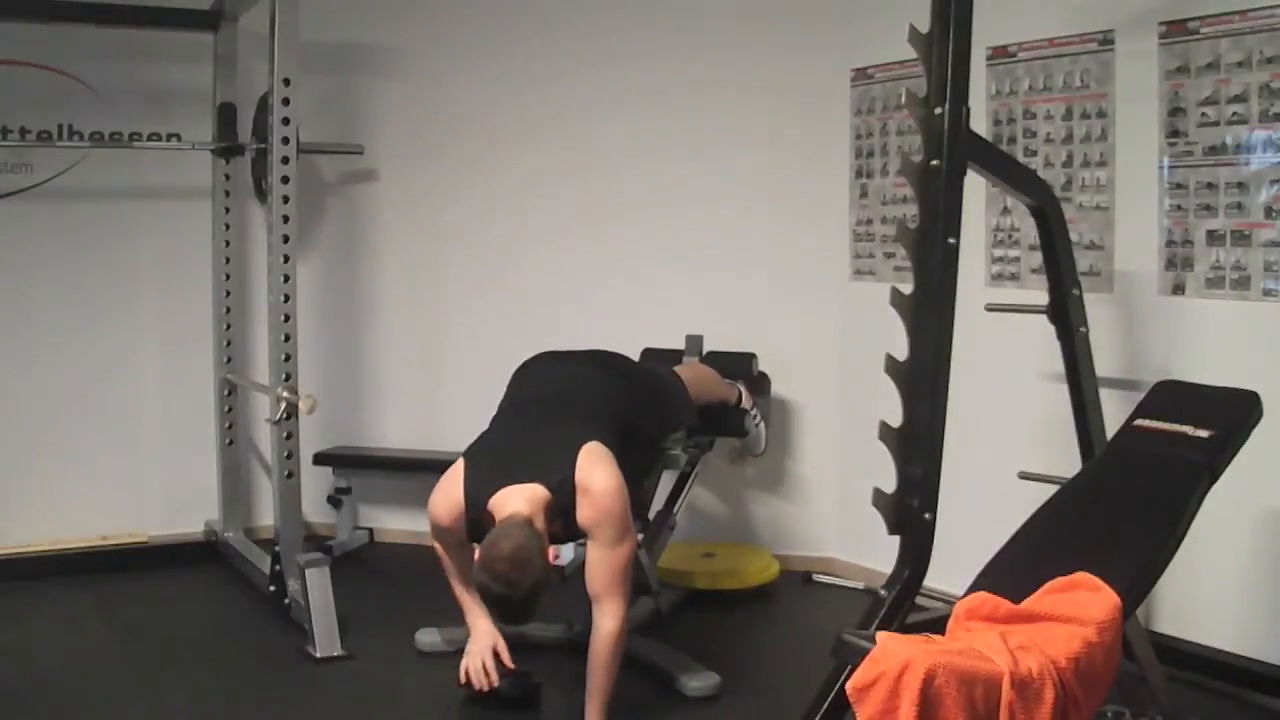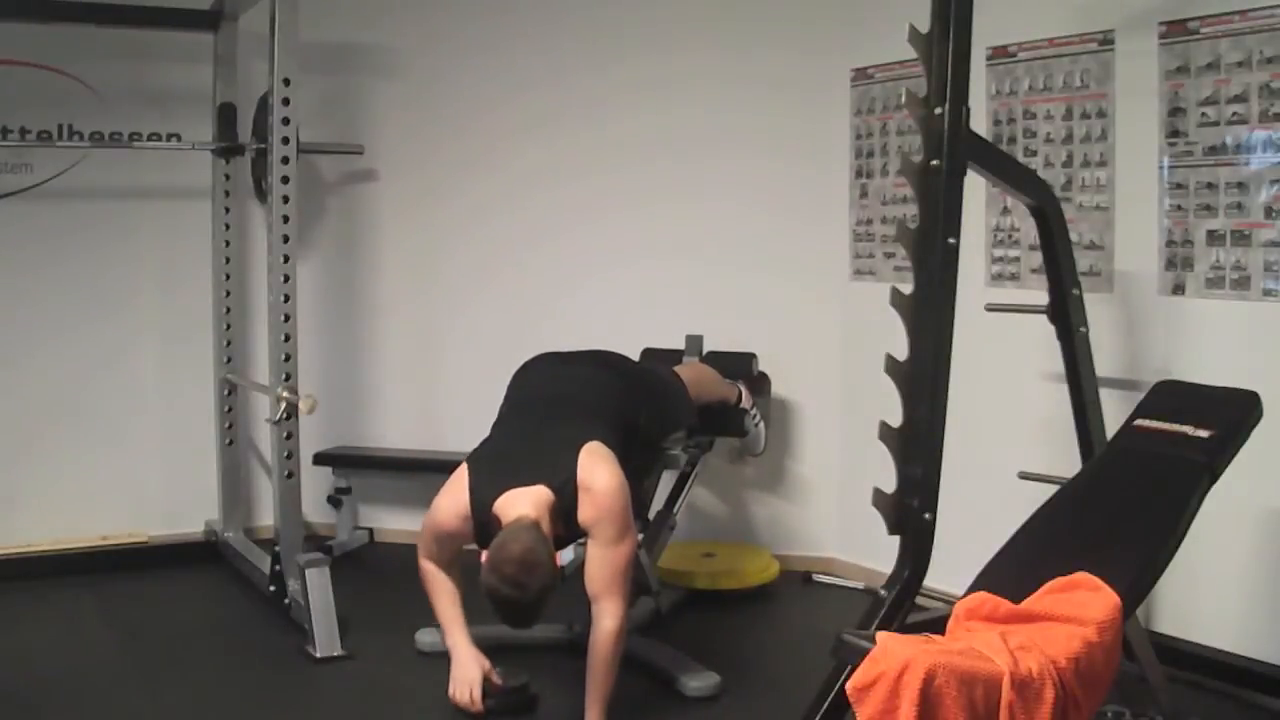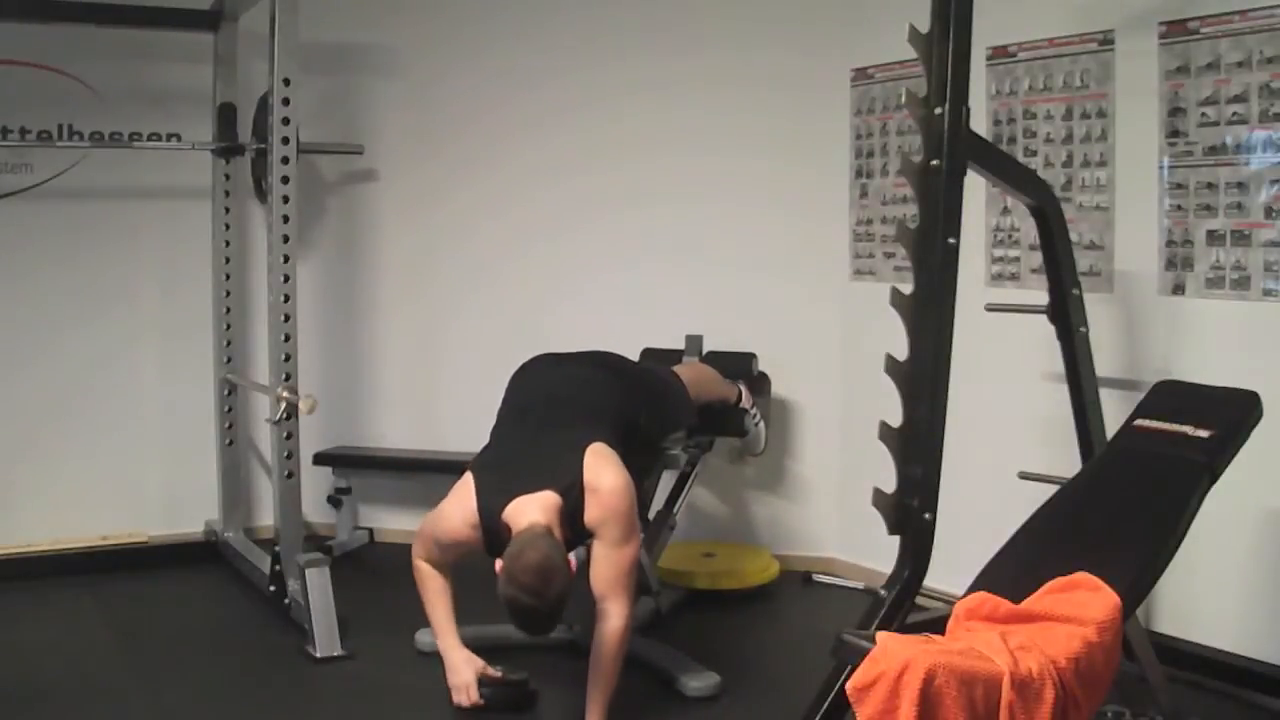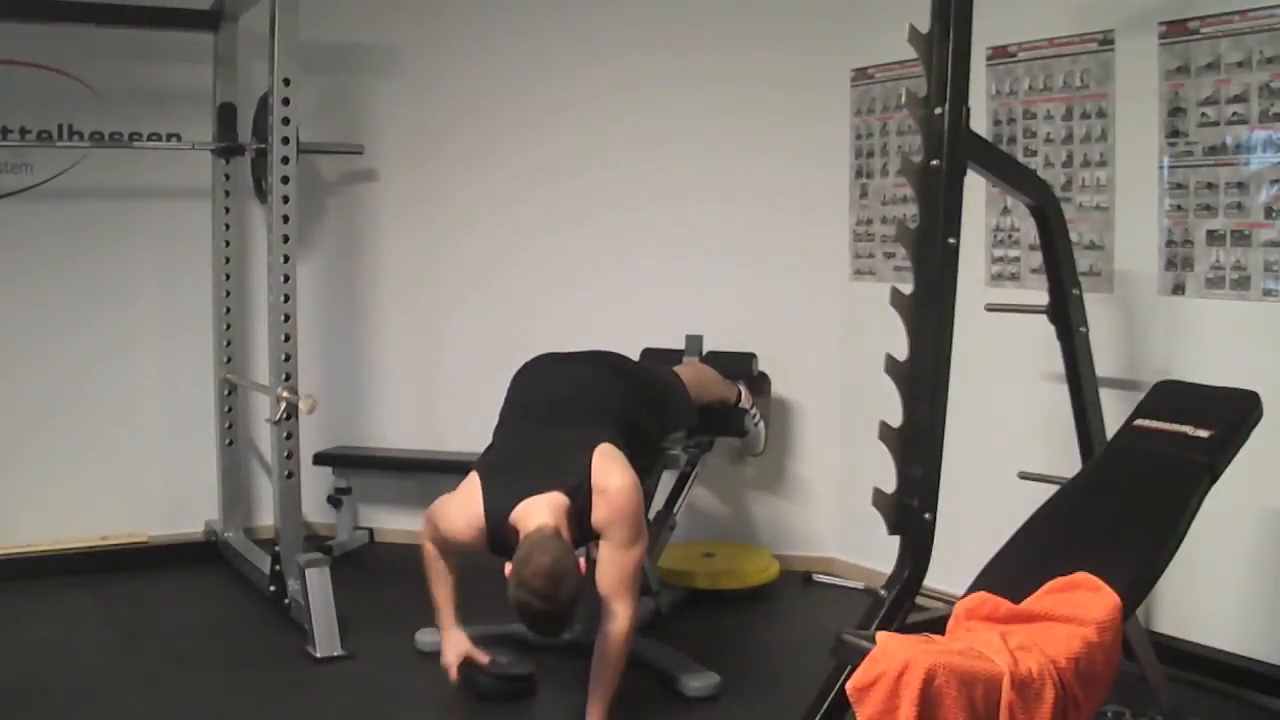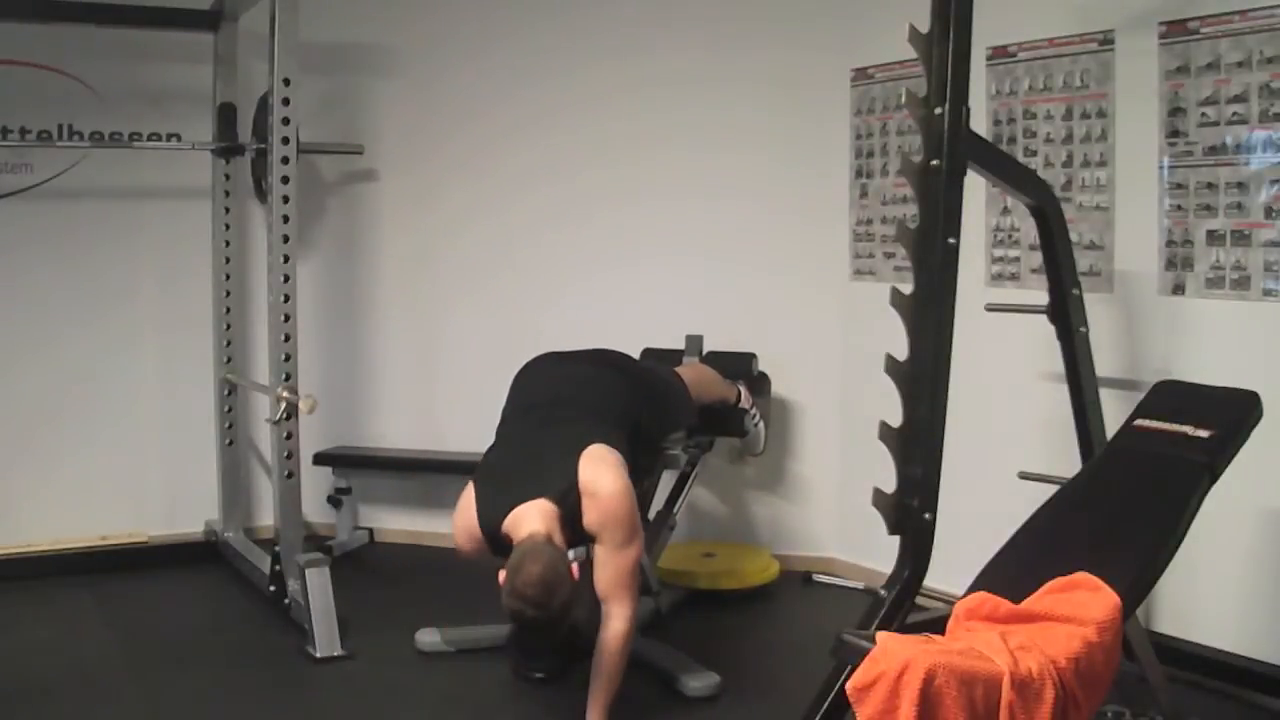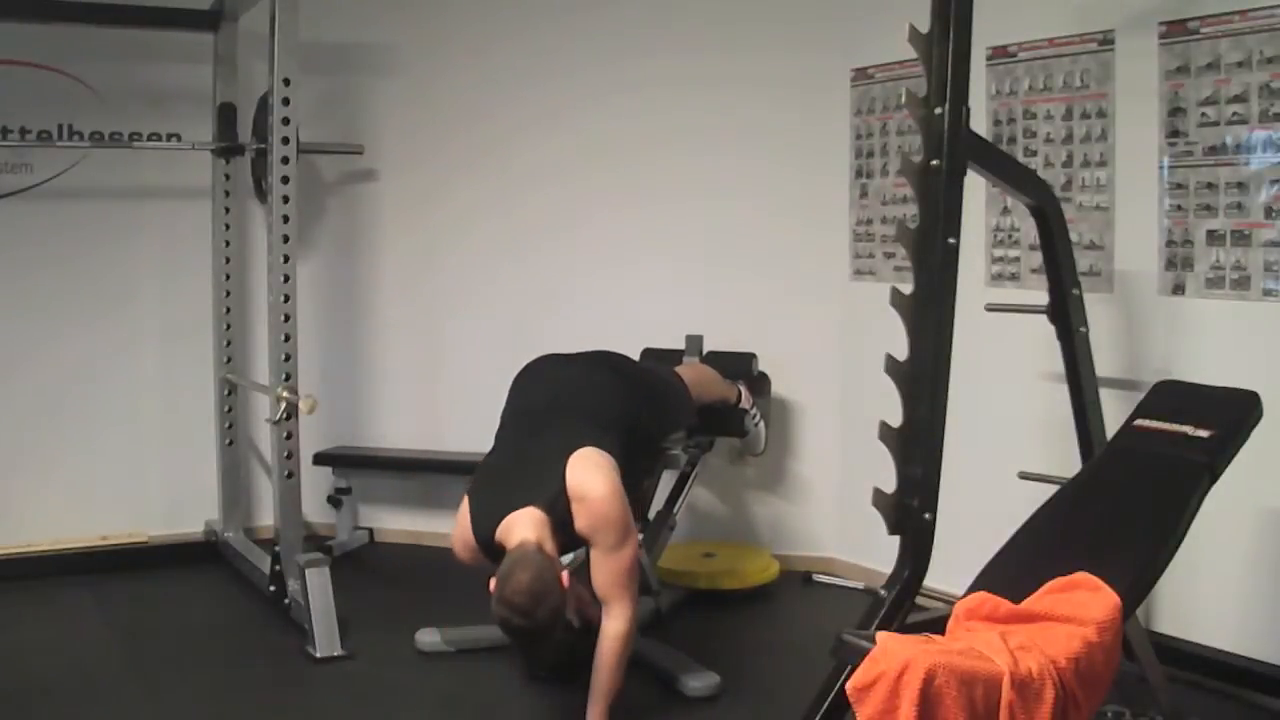
dt=0.2s
person 1, frame 1
left shoulder: (597, 490)
right shoulder: (450, 502)
left elbow: (609, 613)
right elbow: (447, 546)
right wrist: (481, 625)
left hip: (618, 385)
right hip: (537, 376)
left knee: (679, 386)
left ankle: (737, 397)
person 1, frame 2
left shoulder: (600, 489)
right shoulder: (455, 508)
left elbow: (609, 613)
right elbow: (431, 560)
right wrist: (461, 648)
left hip: (618, 386)
right hip: (538, 377)
left knee: (679, 386)
left ankle: (738, 397)
person 1, frame 3
left shoulder: (606, 490)
right shoulder: (462, 517)
left elbow: (614, 614)
right elbow: (425, 558)
right wrist: (453, 652)
left hip: (618, 386)
right hip: (536, 379)
left knee: (678, 385)
left ankle: (737, 397)
person 1, frame 4
left shoulder: (613, 490)
right shoulder: (466, 517)
left elbow: (618, 614)
right elbow: (432, 537)
right wrist: (451, 629)
left hip: (620, 384)
right hip: (538, 379)
left knee: (679, 385)
left ankle: (737, 397)
person 1, frame 5
left shoulder: (603, 493)
right shoulder: (471, 527)
left elbow: (619, 614)
left hip: (619, 383)
right hip: (539, 378)
left knee: (679, 384)
left ankle: (737, 397)
person 1, frame 6
left shoulder: (593, 495)
right shoulder: (469, 536)
left elbow: (619, 613)
right wrist: (565, 591)
left hip: (617, 385)
right hip: (540, 380)
left knee: (679, 385)
left ankle: (737, 397)
